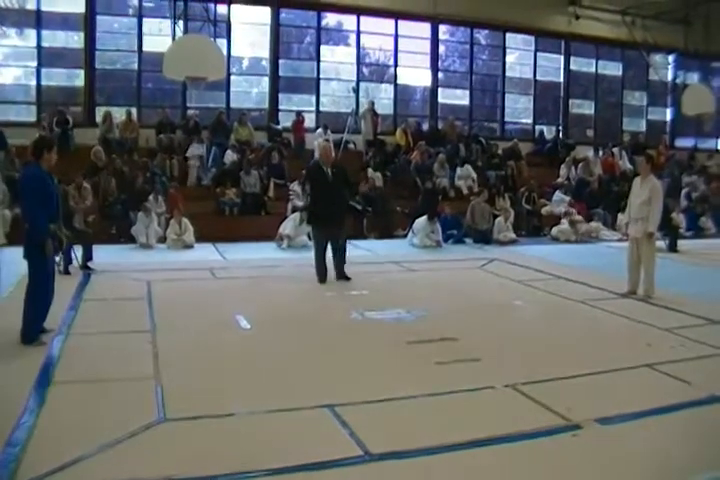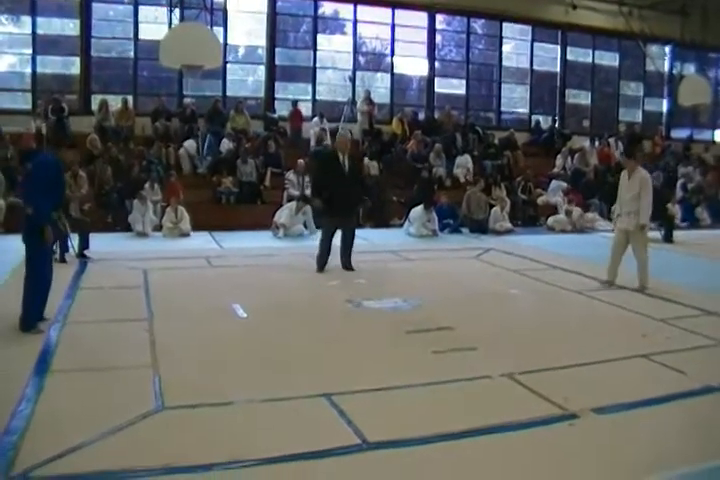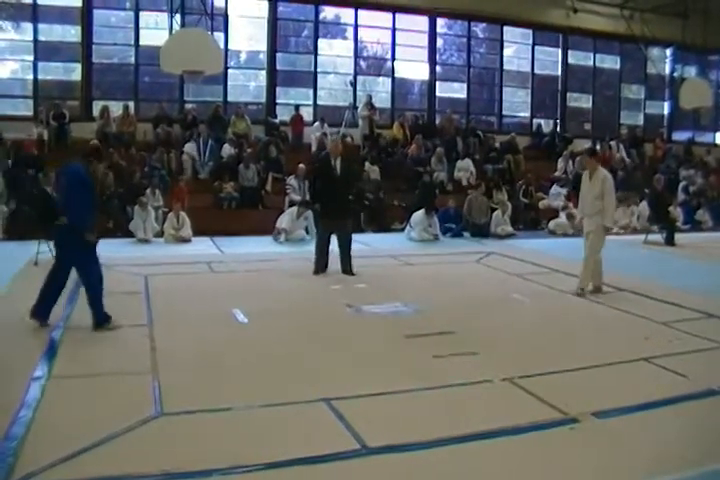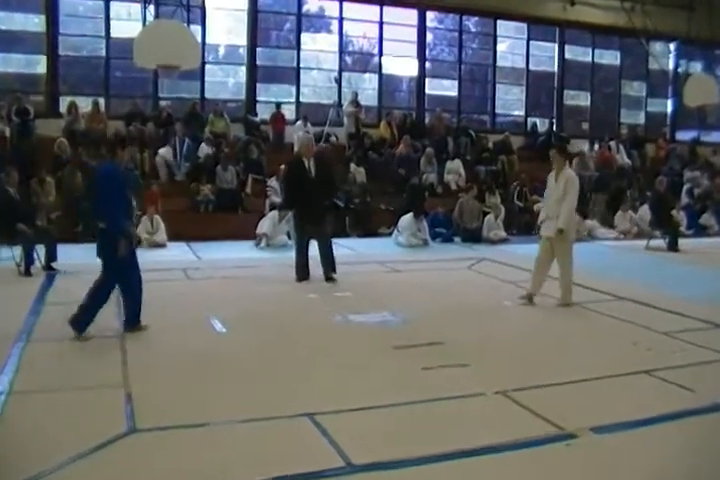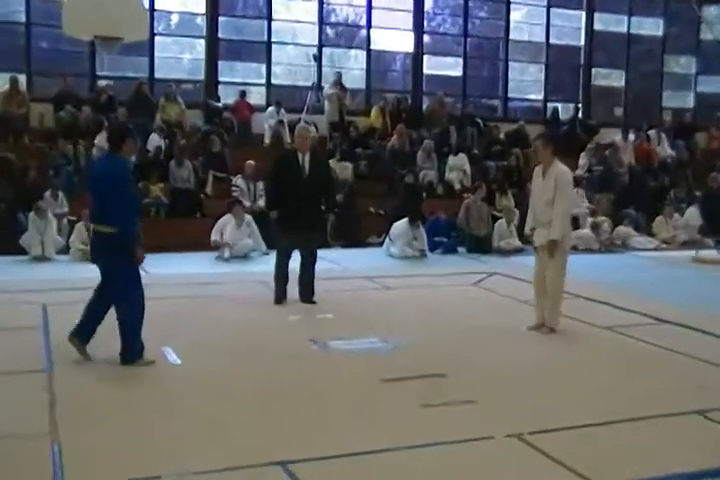
dt=0.7s
person 1, frame 1
left shoulder: (41, 174)
right shoulder: (34, 176)
right elbow: (34, 212)
left wrist: (54, 230)
right wrist: (46, 239)
left hip: (44, 235)
right hip: (39, 238)
left knee: (44, 284)
right knee: (40, 286)
left ankle: (35, 325)
right ankle: (30, 333)
person 1, frame 2
left shoulder: (44, 161)
right shoulder: (49, 164)
right elbow: (39, 196)
left wrist: (48, 222)
right wrist: (46, 225)
left hip: (38, 221)
right hip: (39, 224)
left knee: (40, 272)
right knee: (39, 273)
left ankle: (34, 314)
right ankle: (28, 321)
person 1, frame 3
left shoulder: (72, 170)
right shoulder: (81, 176)
right elbow: (75, 207)
right wrist: (86, 231)
left hip: (66, 230)
right hip: (75, 233)
left knee: (58, 273)
right knee: (92, 275)
left ankle: (40, 312)
right ankle: (101, 320)
person 1, frame 4
left shoulder: (108, 170)
right shoulder: (112, 173)
right elbow: (112, 208)
left wrist: (128, 231)
right wrist: (120, 237)
left hip: (116, 232)
right hip: (114, 234)
left knee: (131, 277)
right knee: (109, 281)
left ankle: (132, 321)
right ankle: (79, 322)
person 1, frame 5
left shoulder: (101, 164)
right shoulder: (120, 168)
right elbow: (126, 211)
right wrist: (136, 244)
left hip: (101, 236)
right hip: (117, 240)
left knee: (108, 288)
right knee: (131, 297)
left ankle: (81, 335)
person 2, frame 1
left shoulder: (655, 184)
right shoulder: (636, 181)
left elbow: (656, 208)
left wrist: (651, 229)
right wrist: (627, 223)
left hip: (646, 227)
right hip: (634, 225)
left knee: (647, 261)
right knee: (632, 260)
left ankle: (648, 291)
right ankle: (632, 287)
person 2, frame 2
left shoulder: (644, 176)
right shoulder: (623, 174)
left elbow: (646, 200)
left wrist: (643, 221)
right wrist: (617, 214)
left hip: (637, 219)
right hip: (623, 218)
left knee: (640, 253)
right knee: (616, 249)
left ankle: (643, 282)
right ankle: (610, 278)
person 2, frame 3
left shoulder: (605, 177)
right shoulder: (585, 175)
left elbow: (609, 201)
left wrist: (608, 222)
right wrist: (580, 216)
left hip: (599, 221)
right hip: (588, 220)
left knee: (590, 254)
right knee: (594, 254)
left ankle: (582, 286)
right ankle: (596, 284)
person 2, frame 4
left shoulder: (571, 178)
right shoulder: (552, 176)
left elbow: (569, 204)
left wrist: (561, 226)
right wrist: (542, 220)
left hip: (562, 227)
right hip: (549, 224)
left knee: (565, 264)
right knee: (541, 260)
left ankle: (566, 298)
right ankle: (531, 293)
person 2, frame 5
left shoulder: (562, 173)
right shoulder: (537, 171)
left elbow: (563, 207)
left wrist: (554, 236)
right wrist: (531, 228)
left hip: (556, 233)
right hip: (541, 231)
left knee: (553, 279)
right knee: (539, 278)
person 3, frame 1
left shoulder: (339, 170)
right shoulder: (312, 170)
left elbow: (347, 185)
right elbow: (307, 186)
right wrist: (308, 189)
left hip: (336, 213)
right hip: (319, 214)
left knee: (339, 245)
right knee: (320, 247)
left ankle: (340, 272)
right ankle: (321, 274)
person 3, frame 2
left shoulder: (355, 160)
right shoulder: (327, 158)
left elbow: (360, 181)
right elbow: (318, 178)
left wrist: (360, 198)
right wrist: (318, 196)
left hip: (350, 204)
right hip: (331, 203)
left knee: (348, 235)
right knee: (326, 235)
left ankle: (346, 262)
right ankle: (321, 263)
person 3, frame 3
left shoulder: (348, 164)
right shoulder: (321, 163)
left elbow: (353, 183)
right elbow: (314, 184)
left wrist: (352, 197)
right wrist: (316, 201)
left hip: (343, 206)
right hip: (325, 206)
left knee: (345, 239)
right knee: (322, 239)
left ankle: (346, 267)
right ankle: (320, 266)
person 3, frame 4
left shoulder: (322, 162)
right shoulder: (293, 165)
left elbow: (331, 183)
right elbow: (287, 187)
left wrist: (328, 199)
right wrist: (291, 206)
left hip: (320, 209)
right hip: (301, 210)
left knee: (325, 242)
right knee: (301, 244)
left ankle: (329, 272)
right ankle: (302, 273)
person 3, frame 5
left shoulder: (320, 162)
right shoulder: (283, 159)
left elbow: (328, 187)
right elbow: (272, 184)
left wrist: (329, 209)
right wrist: (272, 207)
left hip: (311, 216)
right hip: (287, 216)
left knee: (309, 258)
right knee: (282, 257)
